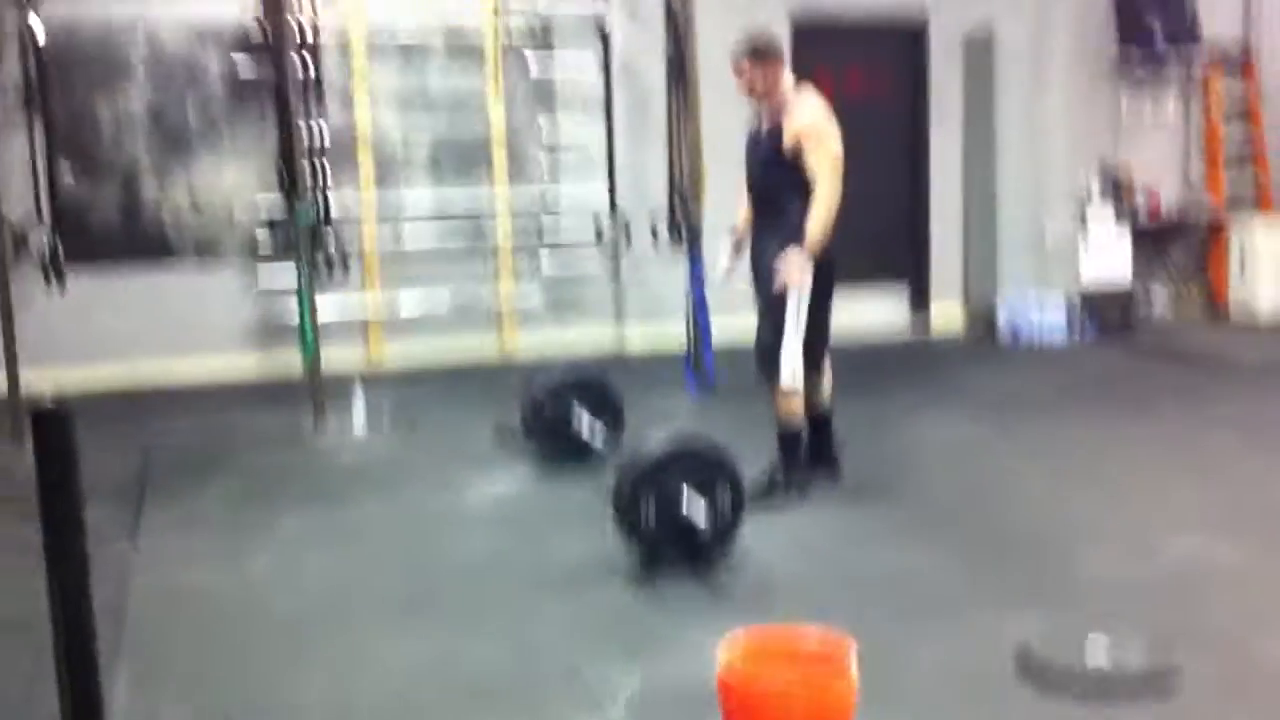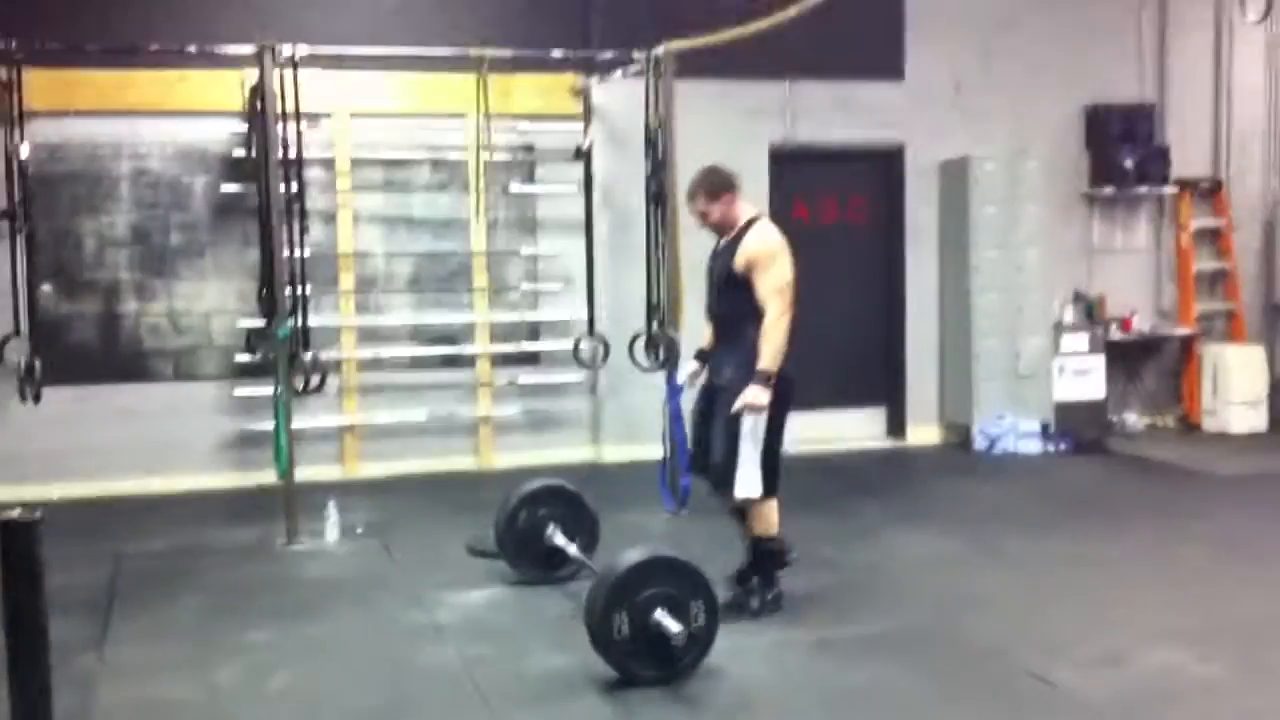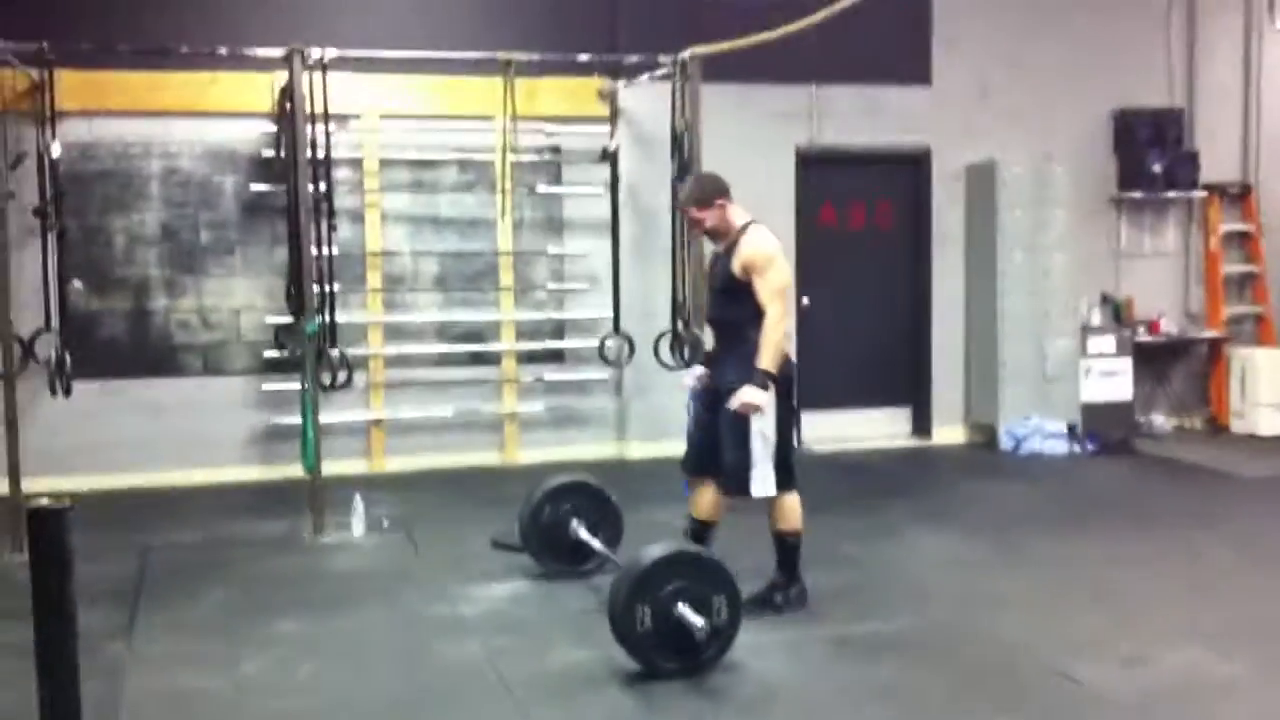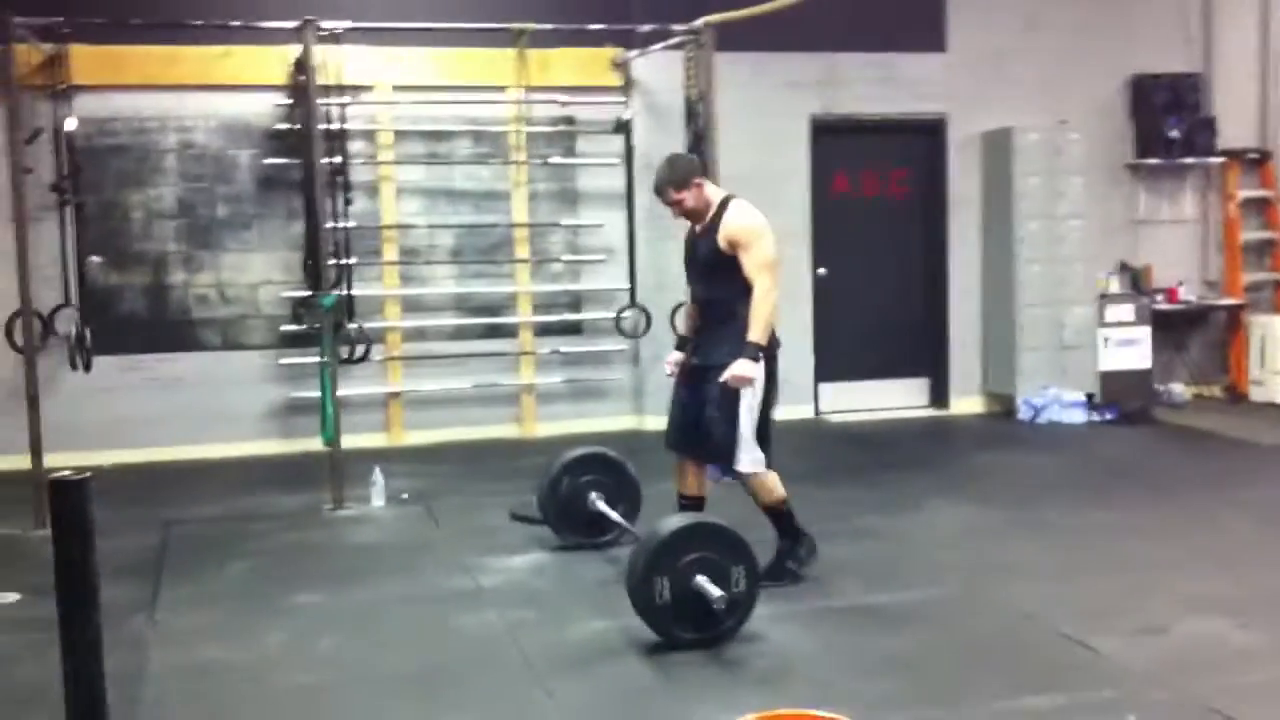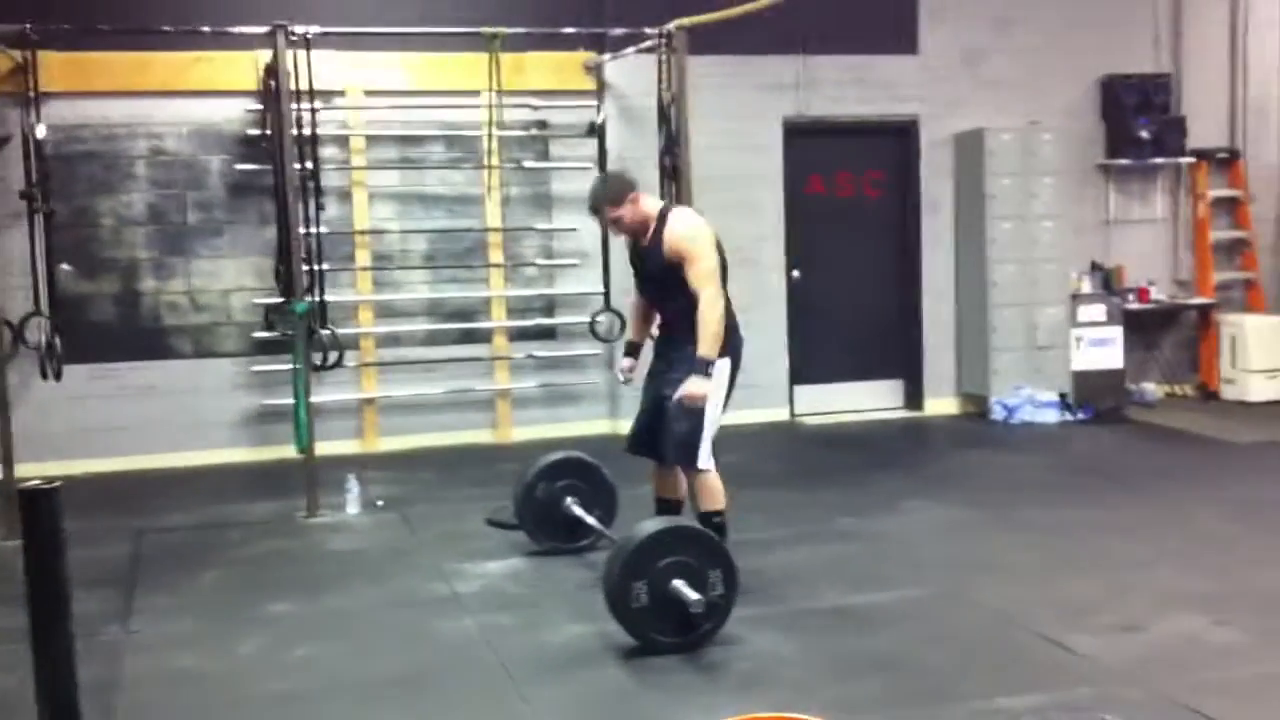
dt=0.2s
person 1, frame 1
left shoulder: (808, 116)
right shoulder: (763, 120)
left elbow: (828, 187)
left wrist: (804, 251)
right wrist: (738, 239)
left hip: (796, 257)
right hip: (772, 253)
left knee: (787, 366)
right knee: (806, 358)
left ankle: (791, 467)
right ankle: (820, 453)
person 1, frame 2
left shoulder: (762, 241)
right shoulder: (727, 242)
left elbow: (778, 314)
left wrist: (763, 380)
right wrist: (702, 355)
left hip: (751, 378)
right hip: (723, 371)
left knee: (753, 480)
right knee: (711, 465)
left ankle: (764, 585)
right ankle: (766, 553)
person 1, frame 3
left shoulder: (758, 246)
right shoulder: (722, 248)
left elbow: (777, 314)
left wrist: (761, 379)
right wrist: (707, 360)
left hip: (753, 380)
right hip: (724, 373)
left knee: (769, 480)
right knee: (704, 468)
left ankle: (790, 582)
person 1, frame 4
left shoulder: (740, 221)
right shoulder: (698, 228)
left elbow: (764, 288)
left wrist: (752, 352)
right wrist: (682, 343)
left hip: (738, 352)
right hip: (704, 350)
left knee: (742, 458)
right knee: (688, 446)
left ankle: (796, 543)
person 1, frame 5
left shoulder: (683, 229)
right shoulder: (638, 236)
left elbow: (711, 300)
left wrist: (702, 369)
right wrist: (632, 349)
left hip: (707, 351)
right hip: (672, 346)
left knee: (691, 452)
right knee: (658, 448)
